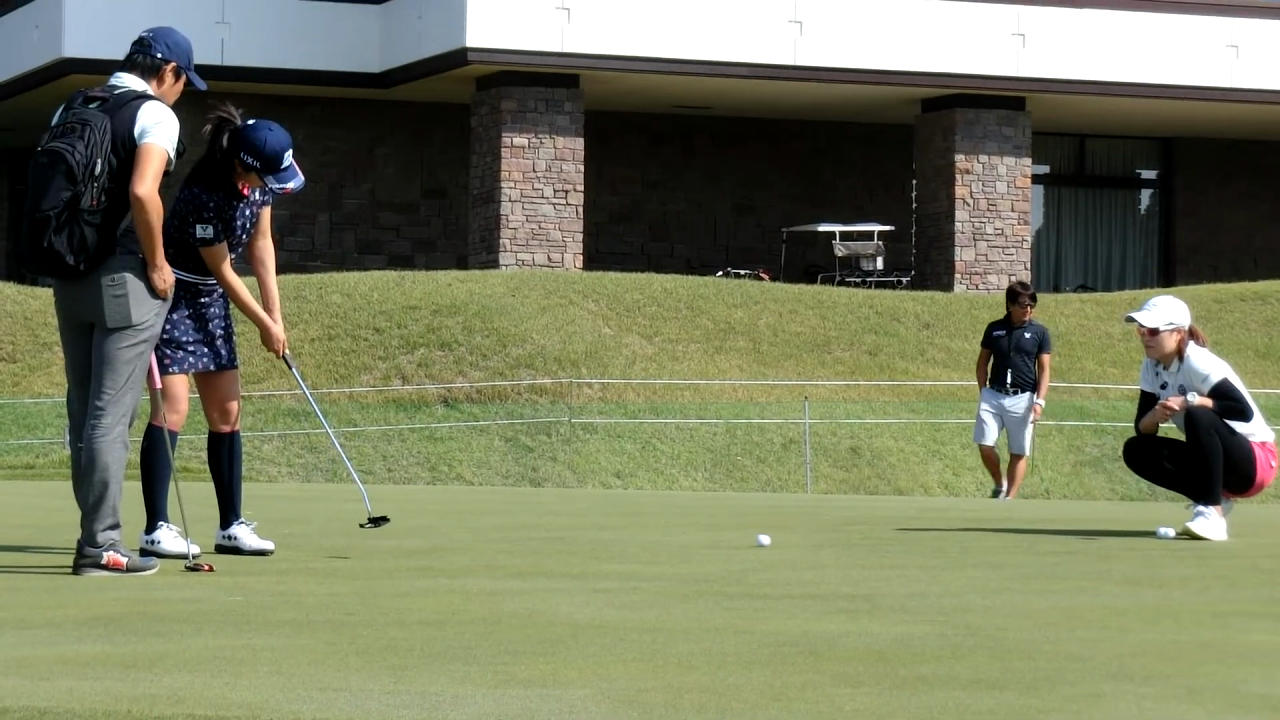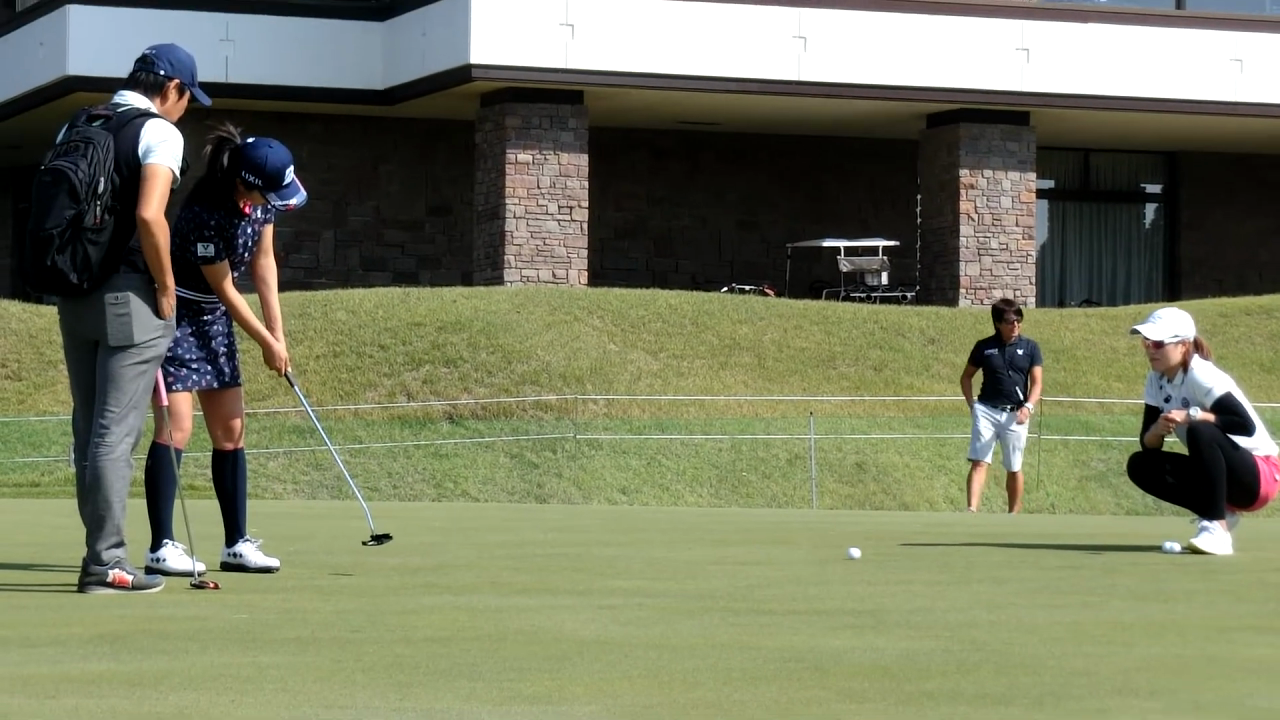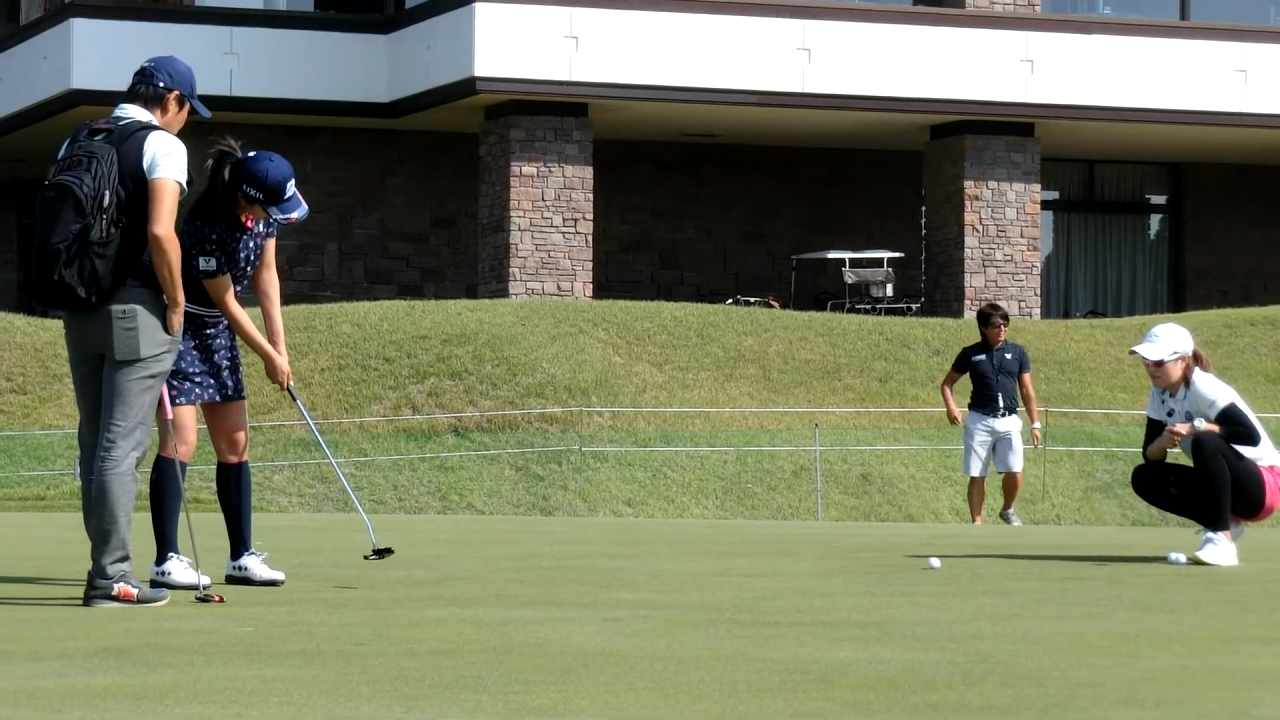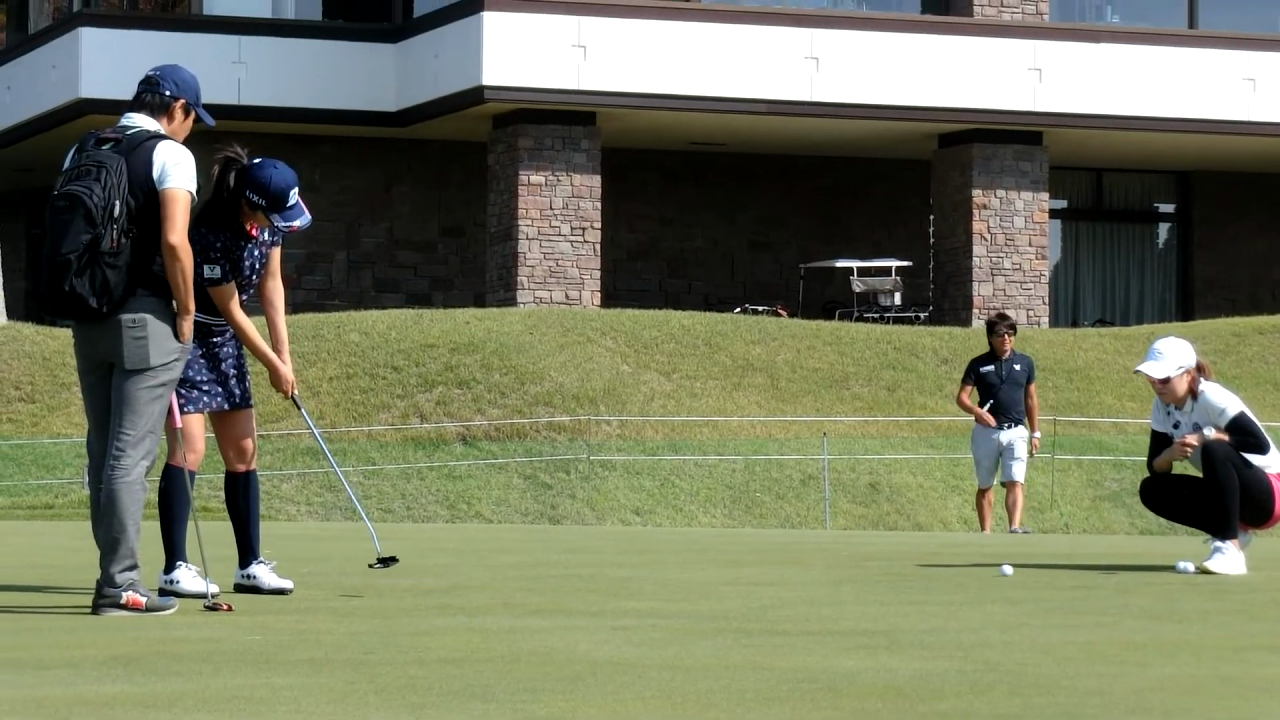
dt=0.3s
person 1, frame 1
left shoulder: (71, 108)
right shoulder: (154, 113)
right elbow: (142, 192)
right wrist: (157, 264)
left hip: (70, 275)
right hip: (122, 275)
left knee: (84, 410)
right knee: (110, 414)
left ankle: (96, 532)
right ankle: (100, 544)
person 1, frame 2
right shoulder: (159, 131)
right elbow: (148, 216)
right wrist: (166, 288)
left hip: (75, 293)
right hip: (127, 295)
left knee: (89, 428)
right knee: (115, 431)
left ankle: (102, 551)
right ankle: (106, 563)
person 1, frame 3
right shoulder: (162, 143)
right elbow: (160, 232)
right wrist: (176, 304)
left hip: (80, 308)
right hip: (134, 308)
left knee: (94, 442)
right knee: (120, 445)
left ankle: (106, 564)
right ankle: (110, 575)
person 1, frame 4
left shoulder: (82, 152)
right shoulder: (170, 153)
right elbow: (173, 242)
right wrist: (186, 313)
left hip: (89, 318)
right hip: (144, 318)
left knee: (103, 452)
right knee: (130, 455)
left ankle: (115, 574)
right ankle: (119, 585)
person 2, frame 1
left shoulder: (259, 180)
right shoulder: (203, 193)
left elbow: (261, 243)
right elbow: (223, 270)
left wrist: (276, 313)
right wrist: (265, 325)
left hip: (212, 300)
right hip: (175, 297)
left knee: (227, 413)
right knee: (172, 409)
left ankle: (232, 526)
right ankle: (156, 529)
person 2, frame 2
left shoulder: (262, 198)
right shoulder: (205, 212)
left elbow: (263, 260)
right elbow: (225, 288)
left wrist: (278, 331)
right wrist: (266, 343)
left hip: (214, 317)
right hip: (176, 314)
left knee: (230, 430)
right knee: (177, 426)
left ankle: (237, 543)
right ankle: (162, 546)
person 2, frame 3
left shoulder: (264, 211)
right shoulder: (207, 225)
left elbow: (266, 273)
right elbow: (227, 302)
left wrist: (280, 345)
right wrist: (269, 357)
left hip: (218, 331)
right hip: (179, 328)
left knee: (235, 442)
right knee: (181, 440)
left ankle: (242, 556)
right ankle: (166, 559)
person 2, frame 4
left shoulder: (270, 220)
right shoulder: (212, 232)
left elbow: (271, 283)
right elbow: (232, 310)
left wrist: (284, 353)
right wrist: (273, 366)
left hip: (225, 339)
right hip: (187, 337)
left knee: (243, 451)
right knee: (189, 449)
left ankle: (250, 564)
right ankle: (175, 568)
person 3, frame 1
left shoulder: (1198, 362)
right shoulder: (1151, 367)
left elbow: (1244, 411)
right elbow: (1142, 429)
left wrist: (1190, 400)
right wrist: (1154, 415)
right hip: (1215, 460)
left knee: (1198, 416)
right knee: (1135, 450)
left ankle: (1212, 514)
right ankle: (1214, 499)
person 3, frame 2
left shoulder: (1201, 376)
right shoulder: (1156, 380)
left elbow: (1246, 425)
right elbow: (1148, 445)
left wrist: (1191, 415)
right wrist: (1157, 429)
right hip: (1219, 474)
left knee: (1200, 431)
right knee: (1140, 465)
left ankle: (1217, 529)
right ankle: (1219, 514)
person 3, frame 3
left shoulder: (1204, 388)
right shoulder: (1159, 394)
left elbow: (1251, 435)
right elbow: (1150, 457)
left wrist: (1196, 426)
right wrist: (1161, 442)
right hip: (1222, 485)
left knee: (1205, 442)
right knee: (1144, 478)
left ankle: (1222, 541)
right ankle: (1226, 524)
person 3, frame 4
left shoulder: (1211, 398)
right shoulder: (1162, 406)
left elbow: (1260, 443)
right elbow: (1155, 468)
left wrist: (1206, 435)
right wrist: (1170, 454)
right hip: (1228, 497)
left knee: (1214, 450)
right knee: (1152, 489)
left ankle: (1230, 549)
right ankle: (1233, 533)
person 4, frame 1
left shoulder: (1040, 332)
right shoulder: (994, 329)
left elbow: (1044, 369)
right elbow: (982, 363)
left wrist: (1039, 401)
right wrist: (983, 392)
left hip: (1022, 399)
right hip: (993, 396)
left knee: (1018, 453)
right knee: (985, 446)
left ankle: (1009, 500)
right ankle: (1000, 484)
person 4, frame 2
left shoulder: (1030, 347)
right shoulder: (983, 347)
left elbow: (1036, 382)
right elbow: (966, 376)
left wrist: (1028, 406)
right wrist: (970, 402)
left hip: (1015, 415)
right hip: (986, 411)
left knee: (1014, 469)
right knee: (979, 463)
left ankle: (1014, 514)
right ankle: (972, 511)
person 4, frame 3
left shoulder: (1018, 352)
right shoulder: (970, 353)
left elbow: (1027, 389)
right elbow: (947, 382)
left wrist: (1035, 423)
right wrist: (950, 406)
left hip: (1008, 421)
right hip: (978, 421)
left knee: (1014, 473)
right knee: (976, 476)
left ankle: (1007, 510)
right ankle: (977, 525)
person 4, frame 4
left shoulder: (1025, 363)
right shoulder: (978, 364)
left elbow: (1031, 399)
right elbow: (961, 397)
left wrist: (1035, 432)
right wrist: (978, 412)
left hip: (1016, 432)
right hip: (986, 432)
left knee: (1015, 483)
right knee: (985, 486)
left ankle: (1015, 529)
right ankle: (985, 533)
